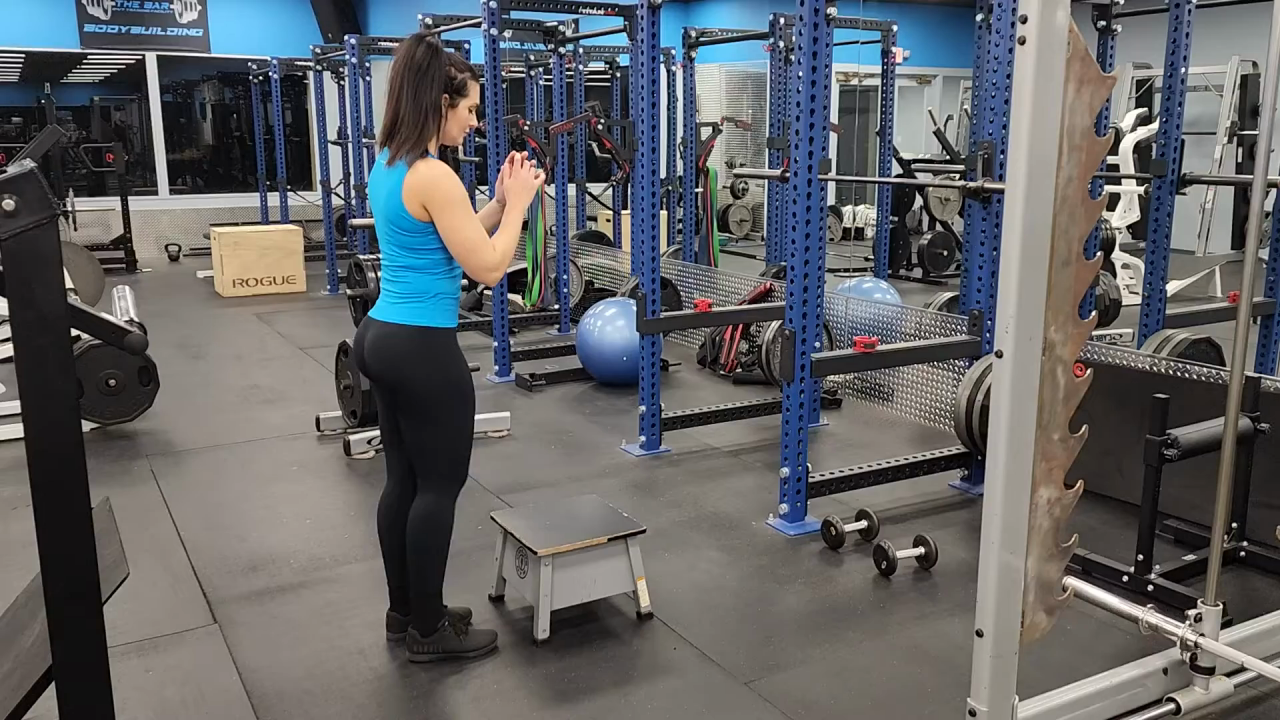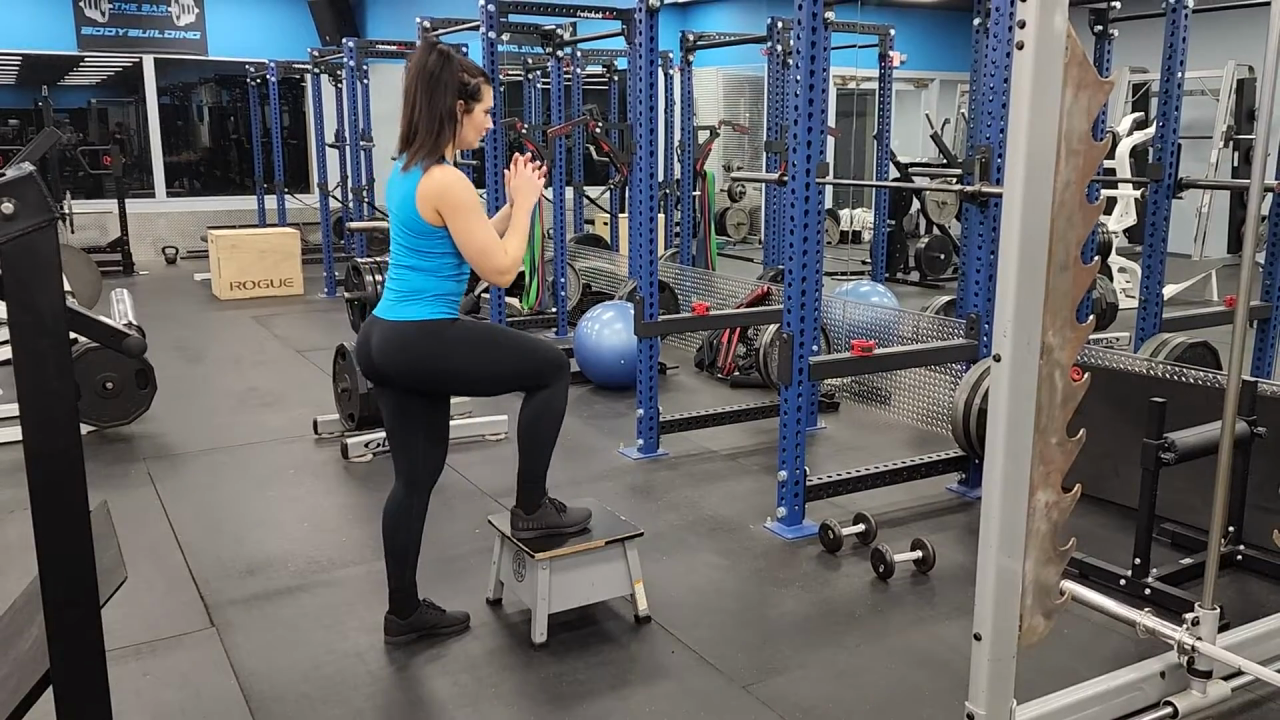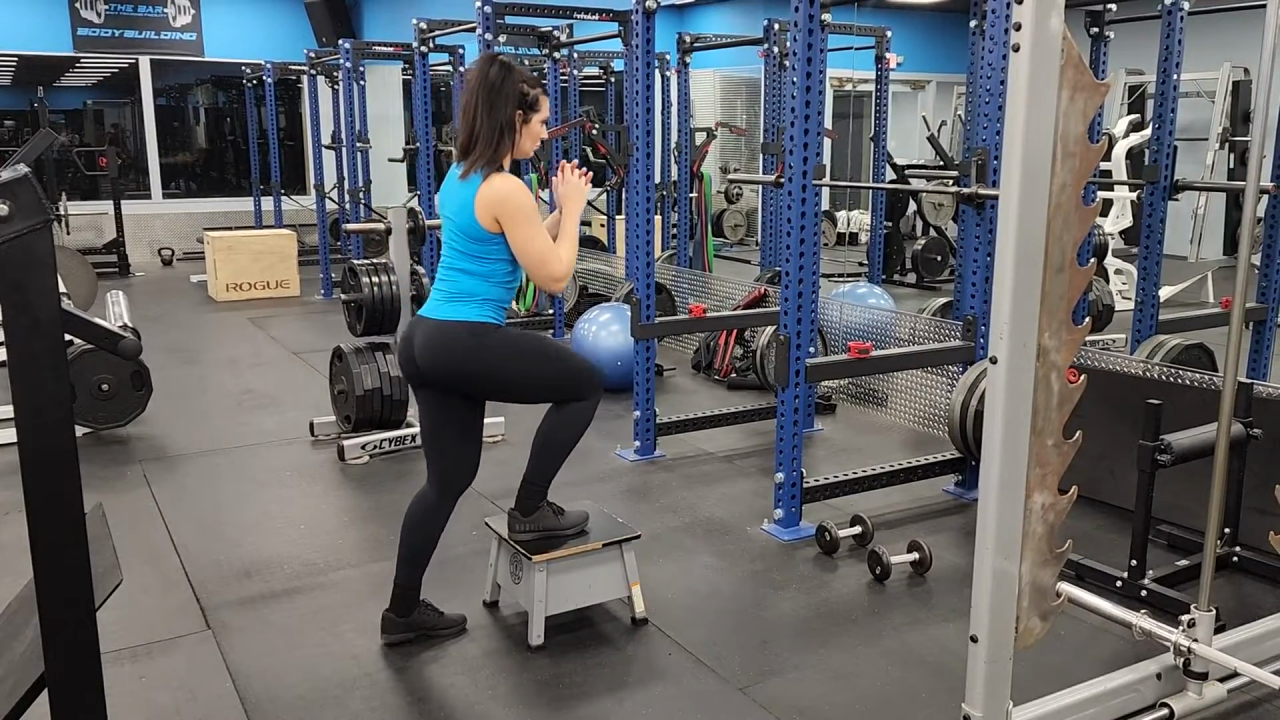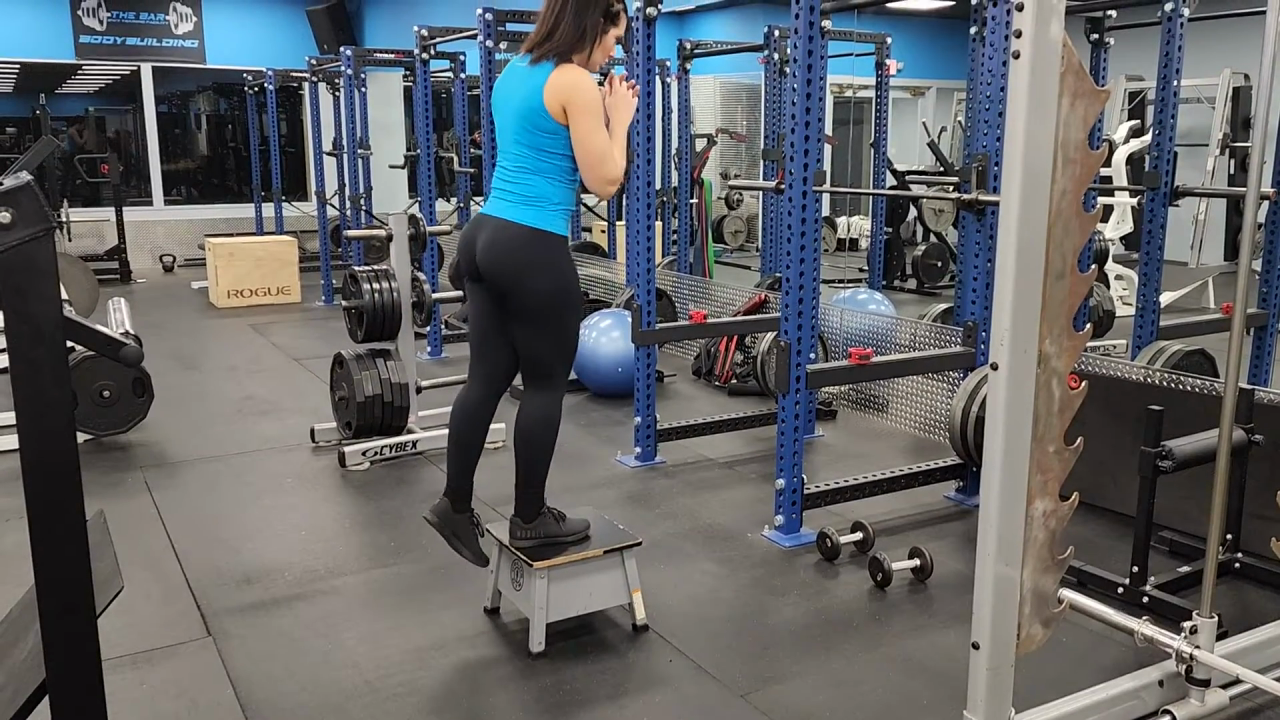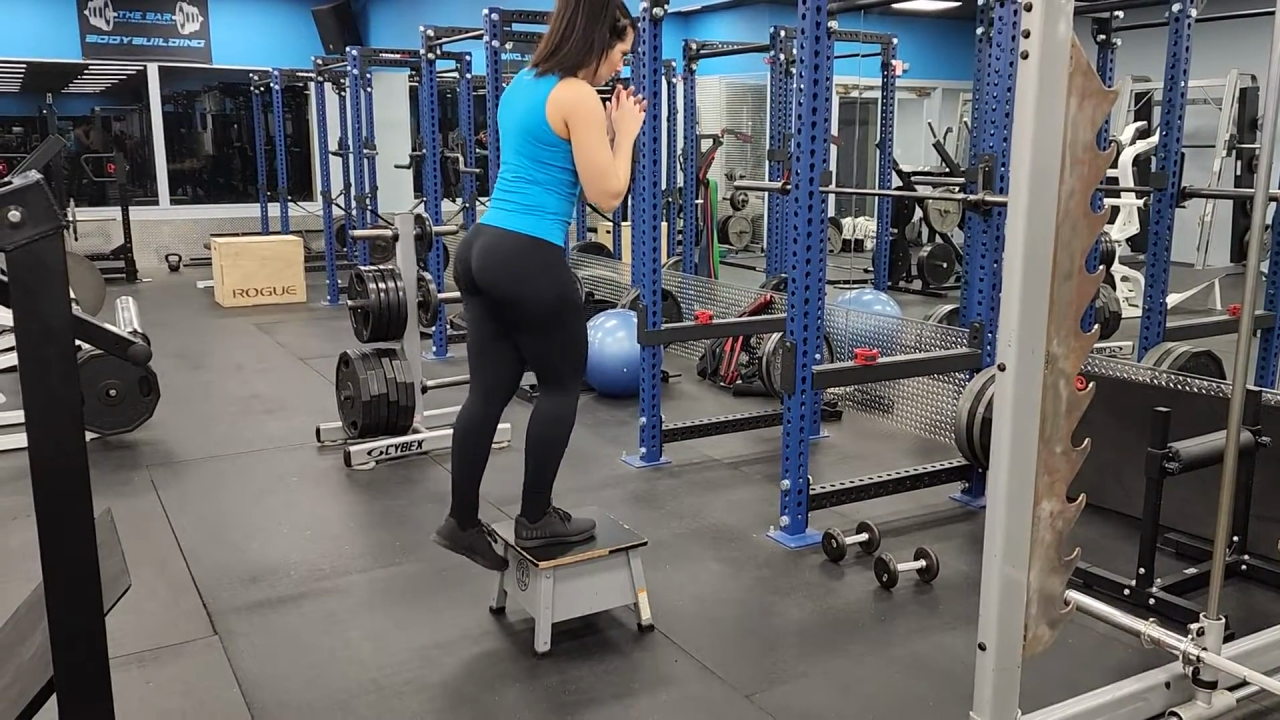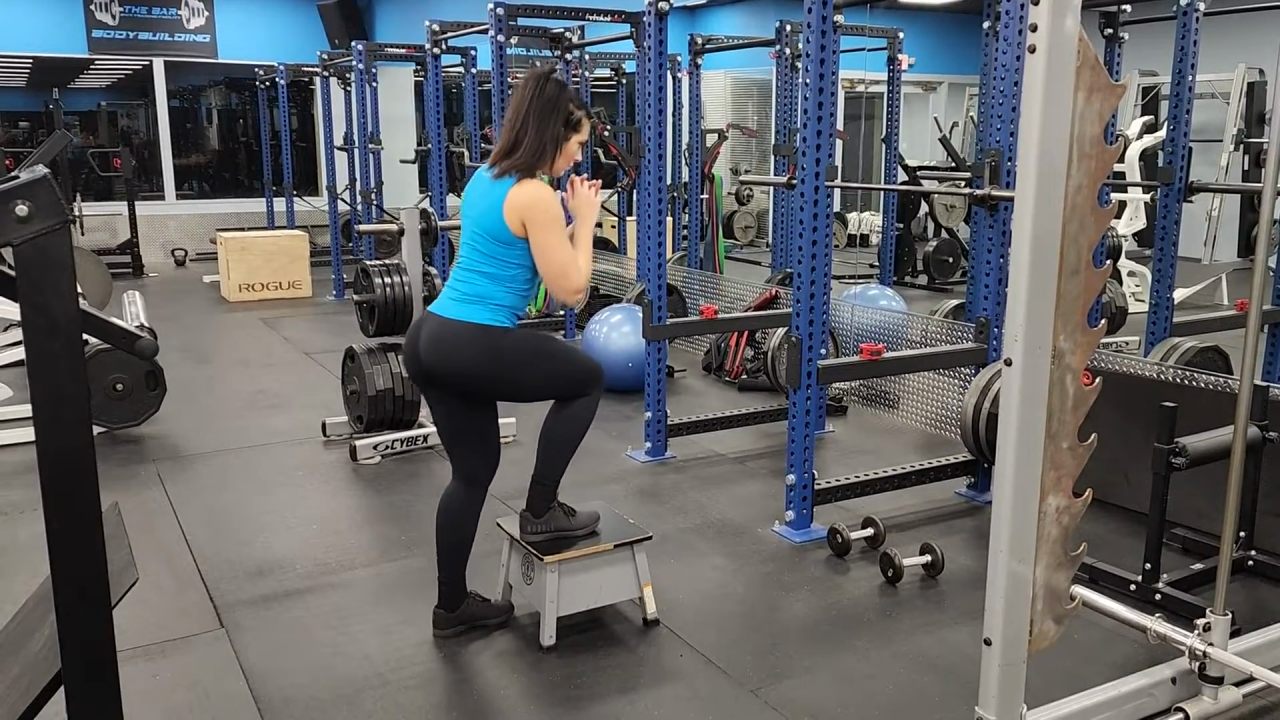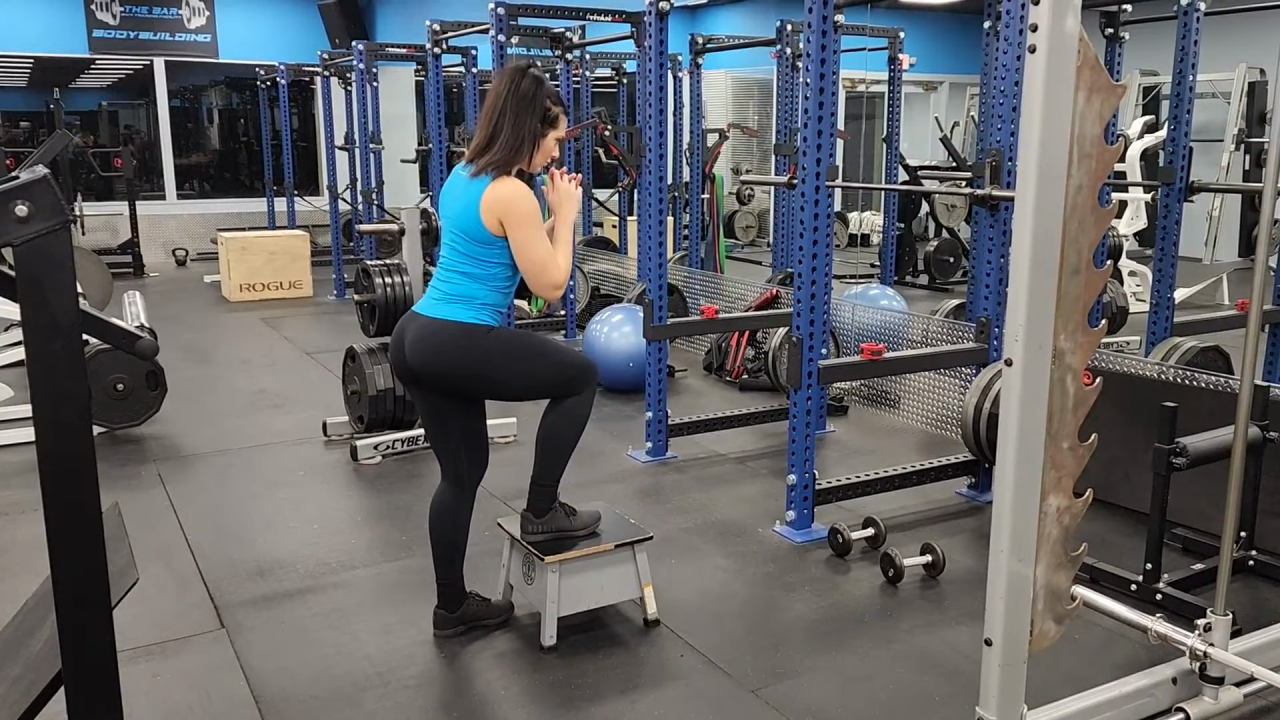
dt=0.7s
person 1, frame 1
left shoulder: (388, 165)
right shoulder: (432, 176)
right elbow: (488, 268)
left wrist: (498, 201)
right wrist: (519, 205)
left hip: (382, 336)
right hip: (420, 346)
left knee: (408, 479)
right knee: (439, 485)
left ankle: (405, 612)
right ankle: (432, 630)
person 1, frame 2
left shoulder: (406, 169)
right shoulder: (446, 182)
right elbow: (500, 270)
left wrist: (513, 205)
right wrist: (523, 205)
left hip: (385, 341)
right hip: (423, 342)
left knee: (415, 477)
right knee: (551, 369)
left ankle: (404, 612)
right ankle: (531, 507)
person 1, frame 3
left shoulder: (461, 176)
right shoulder: (505, 189)
right elbow: (553, 277)
left wrist: (558, 211)
right wrist: (571, 210)
left hip: (426, 340)
right hip: (467, 344)
left knee: (447, 479)
right knee: (583, 384)
left ankle: (404, 610)
right ankle: (530, 511)
person 1, frame 4
left shoulder: (514, 72)
right shoulder: (574, 82)
right elbow: (604, 181)
left wrist: (601, 118)
right wrist: (619, 121)
left hip: (483, 238)
right hip: (532, 249)
left knee: (487, 377)
right knee: (546, 383)
left ankle: (454, 505)
right ankle: (530, 519)
person 1, frame 5
left shoulder: (521, 85)
right shoulder: (577, 96)
right elbow: (606, 195)
left wrist: (606, 132)
right wrist: (624, 134)
left hip: (479, 250)
right hip: (527, 259)
left knee: (489, 391)
right knee: (562, 385)
left ankle: (462, 523)
right ankle: (535, 519)
person 1, frame 6
left shoulder: (485, 178)
right shoulder: (534, 195)
right elbow: (570, 290)
left wrist: (568, 217)
right wrist: (585, 221)
left hip: (429, 340)
right hip: (475, 347)
left knee: (472, 471)
right knee: (585, 381)
left ankle: (452, 605)
right ankle: (541, 512)
person 1, frame 7
left shoulder: (463, 175)
right shoulder: (510, 194)
right elbow: (550, 285)
left wrist: (553, 217)
right wrist: (564, 214)
left hip: (415, 340)
right hip: (458, 346)
left knee: (461, 474)
right knee: (579, 377)
left ankle: (452, 606)
right ankle: (542, 510)
